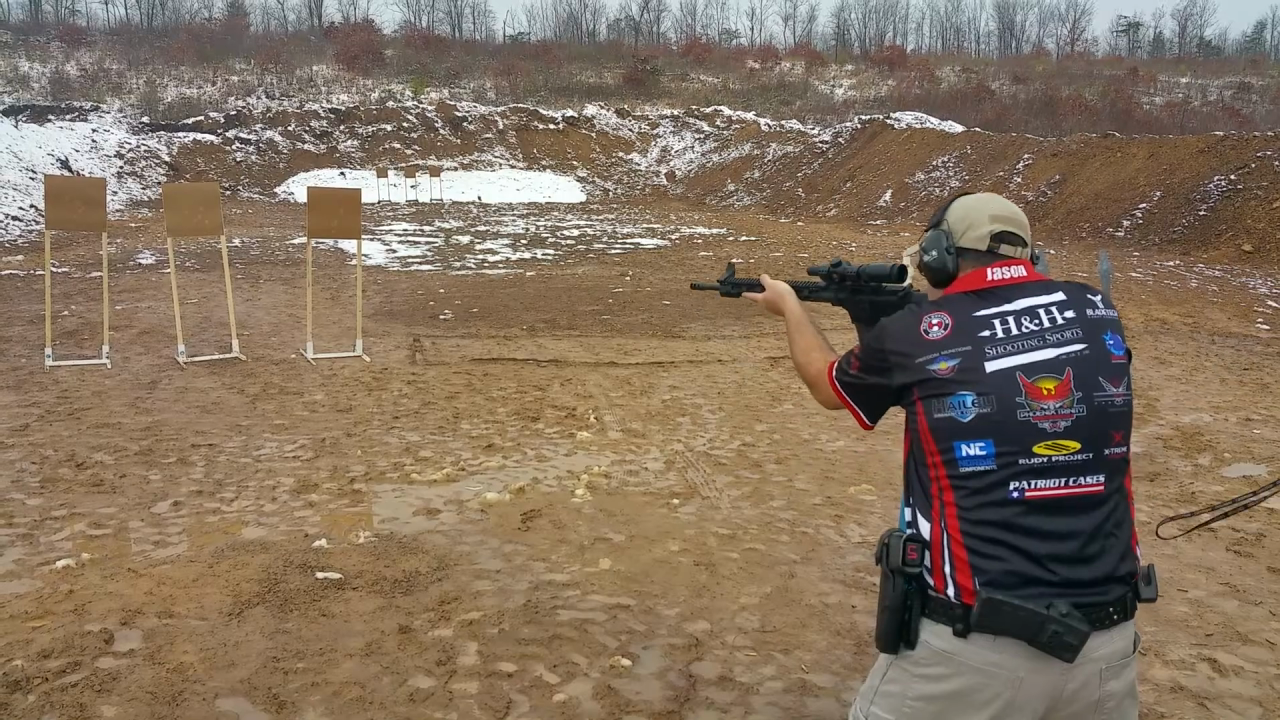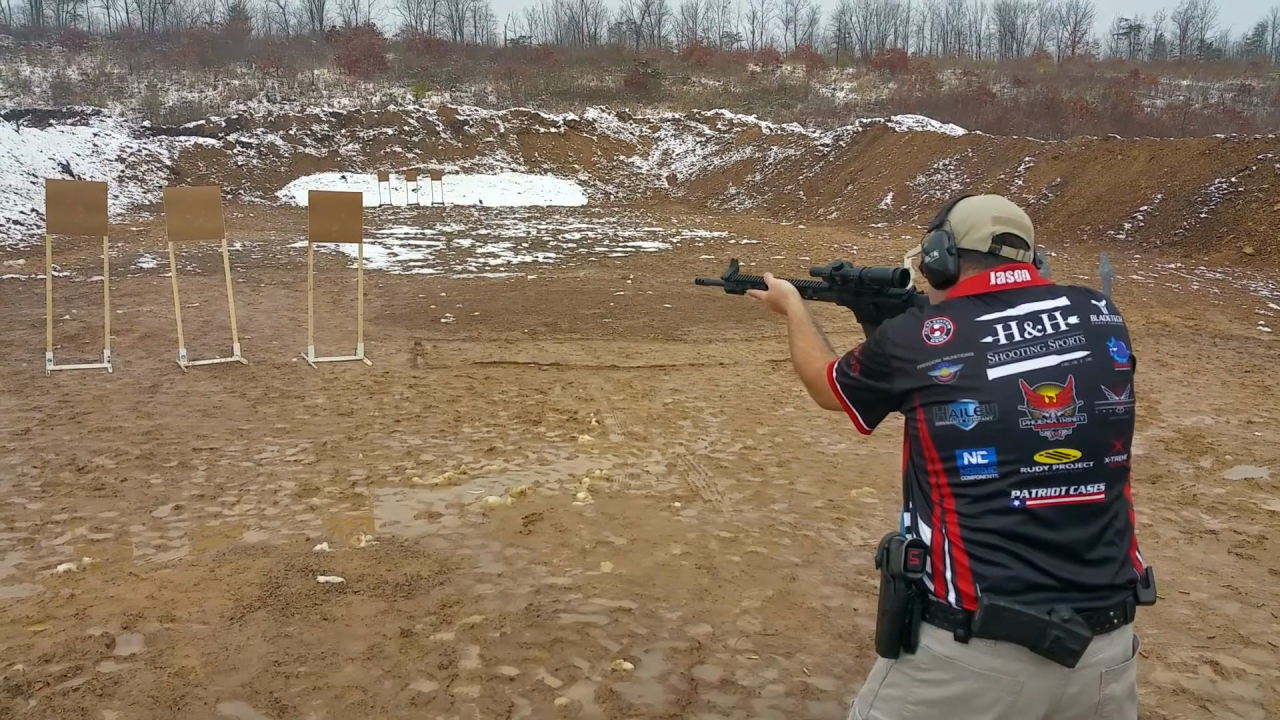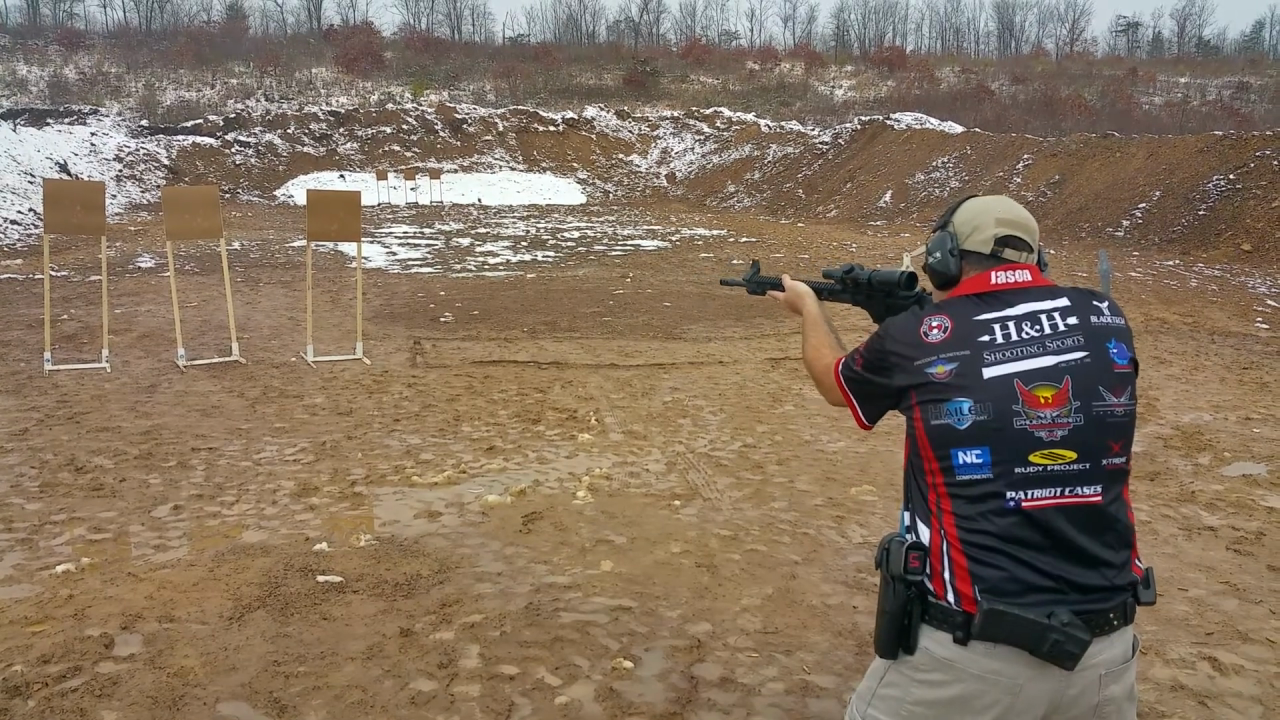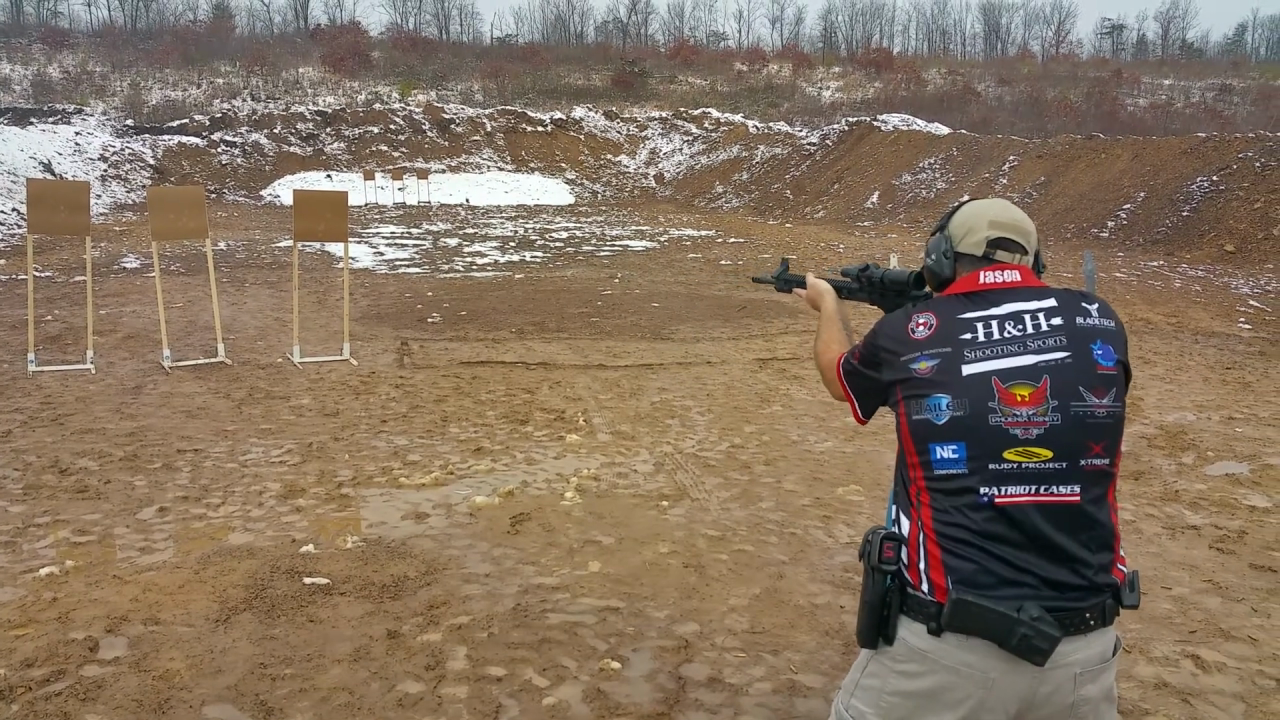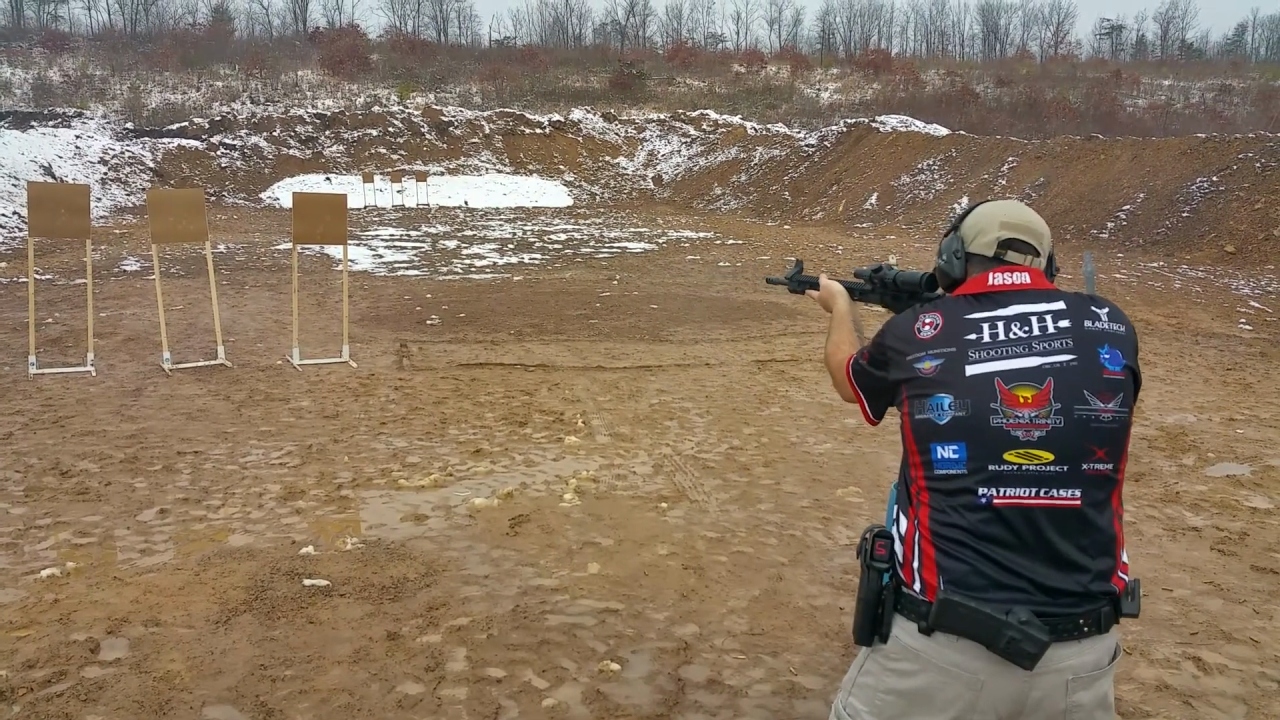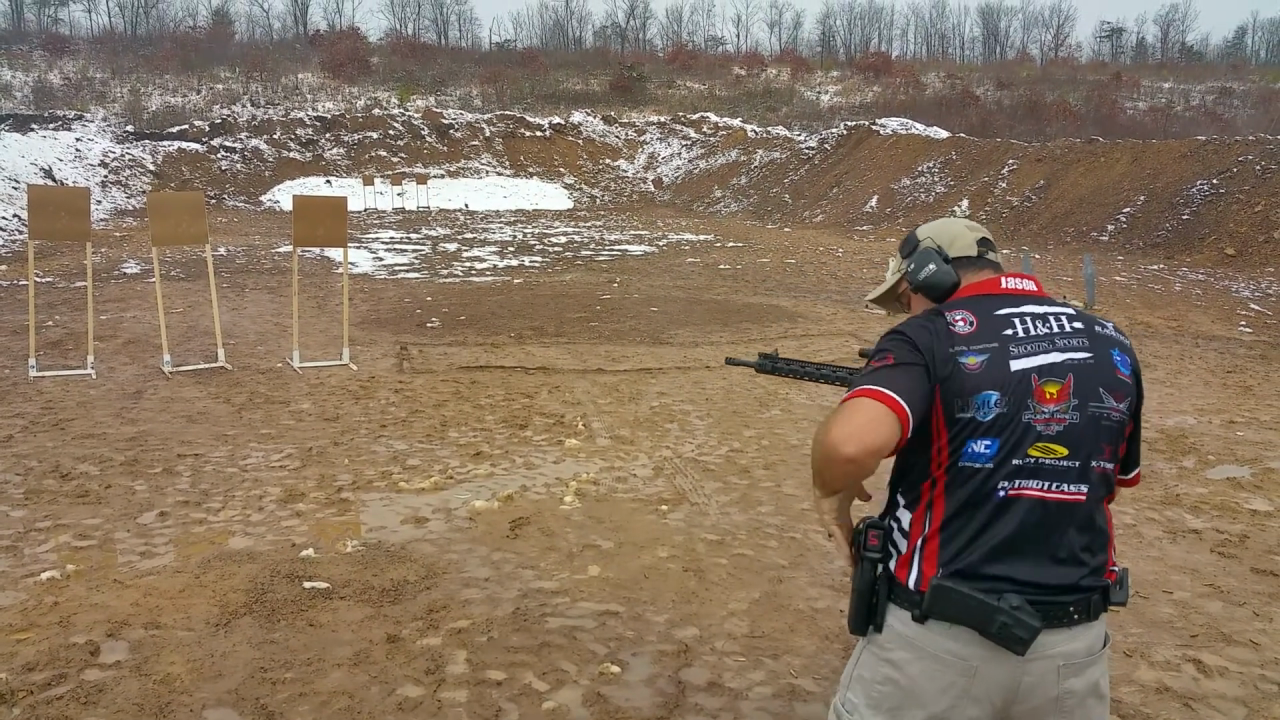
dt=0.7s
person 1, frame 1
left shoulder: (916, 333)
right shoulder: (1096, 312)
left elbow: (829, 387)
left wrist: (789, 306)
left hip: (970, 649)
right hip: (1103, 643)
person 1, frame 2
left shoulder: (915, 339)
right shoulder: (1100, 318)
left elbow: (828, 387)
left wrist: (791, 303)
left hip: (970, 653)
right hip: (1102, 648)
person 1, frame 3
left shoulder: (916, 337)
right shoulder: (1105, 320)
left elbow: (836, 384)
left wrist: (807, 304)
left hip: (967, 652)
right hip: (1101, 648)
person 1, frame 4
left shoulder: (908, 333)
right shoulder: (1099, 324)
left elbow: (839, 378)
left wrist: (826, 302)
left hip: (947, 646)
right hip: (1081, 649)
person 1, frame 5
left shoulder: (916, 333)
right shoulder: (1110, 328)
left elbow: (849, 375)
left wrist: (839, 304)
left hip: (938, 647)
right hip: (1078, 654)
person 1, frame 6
left shoulder: (928, 337)
right shoulder: (1110, 343)
left elbow: (850, 444)
left wrist: (835, 492)
left hip: (937, 639)
right hip: (1070, 642)
